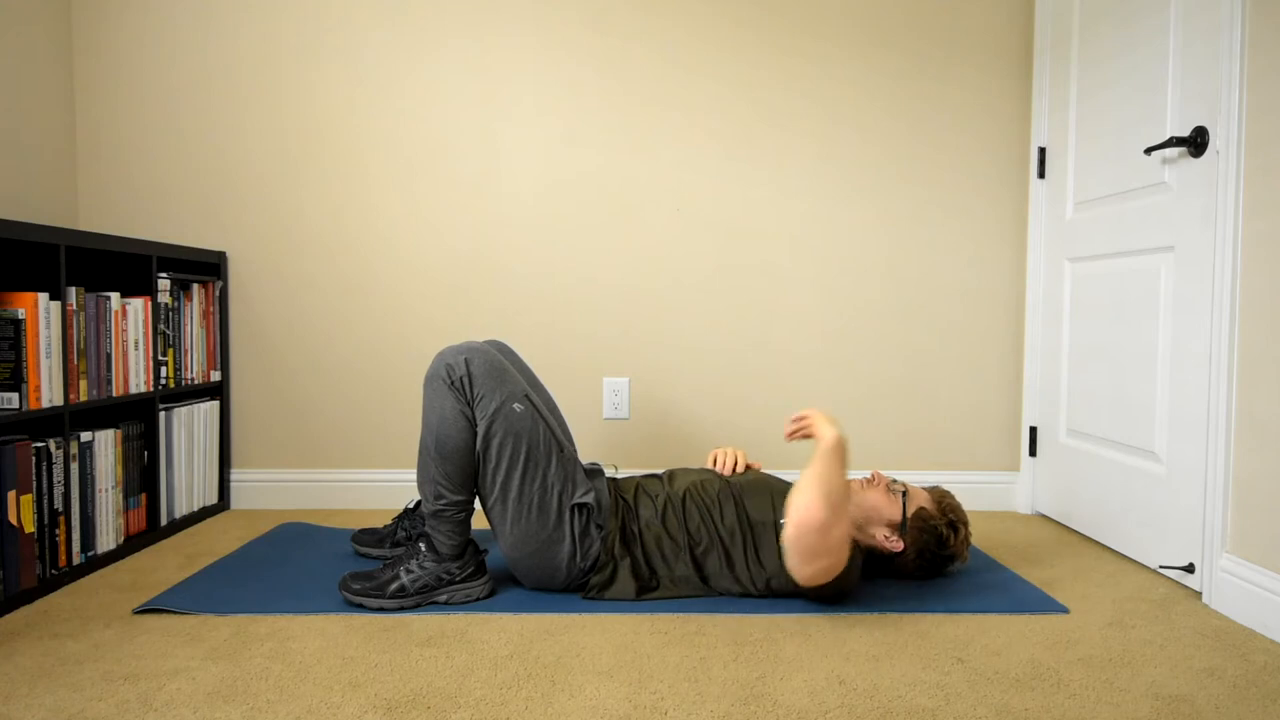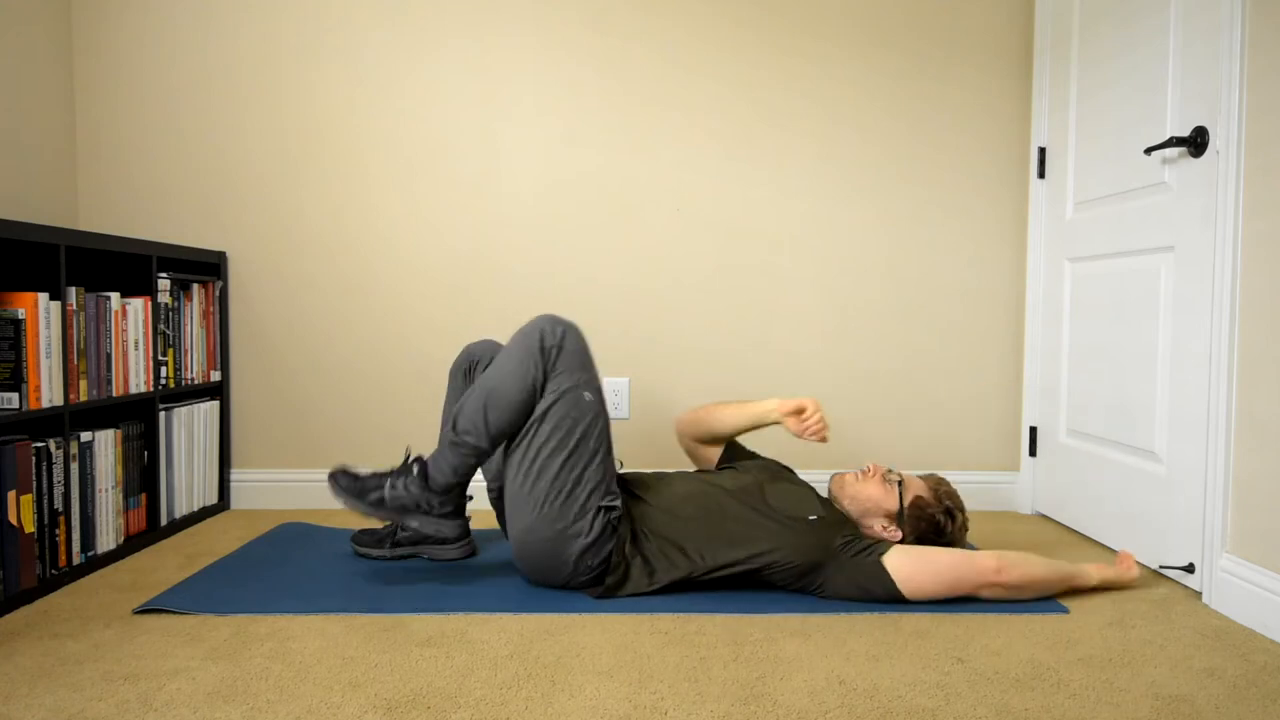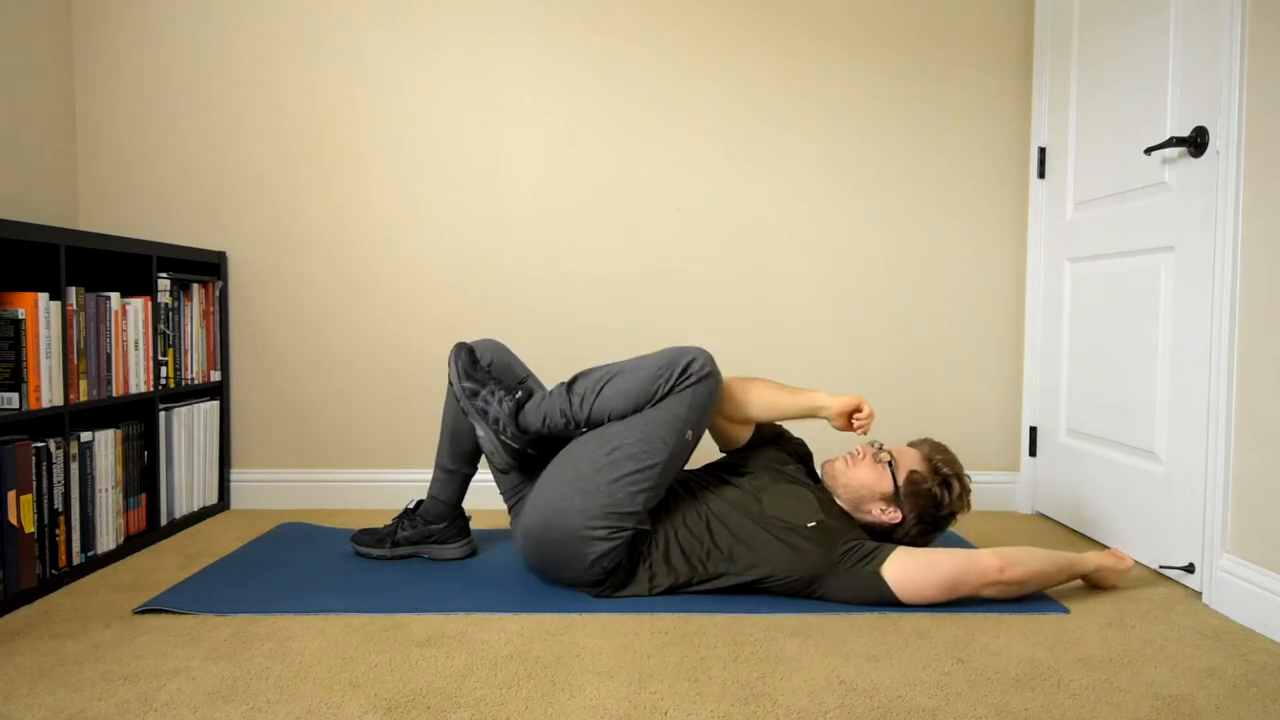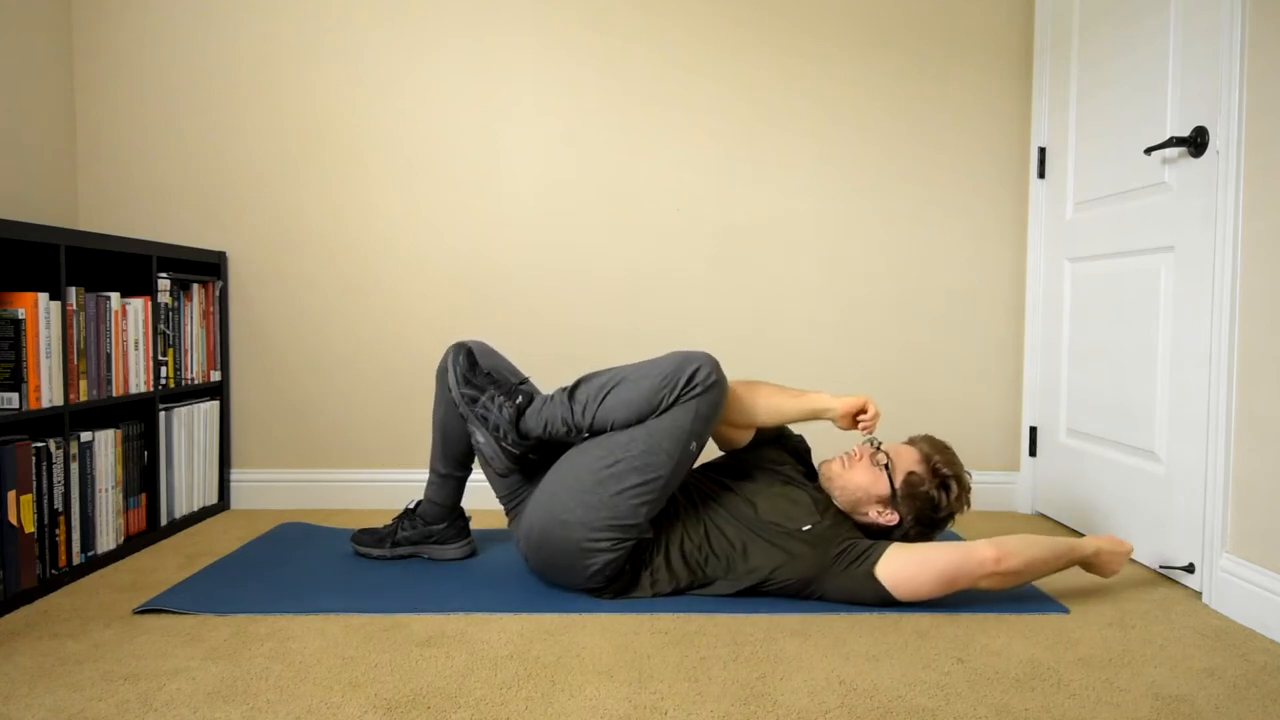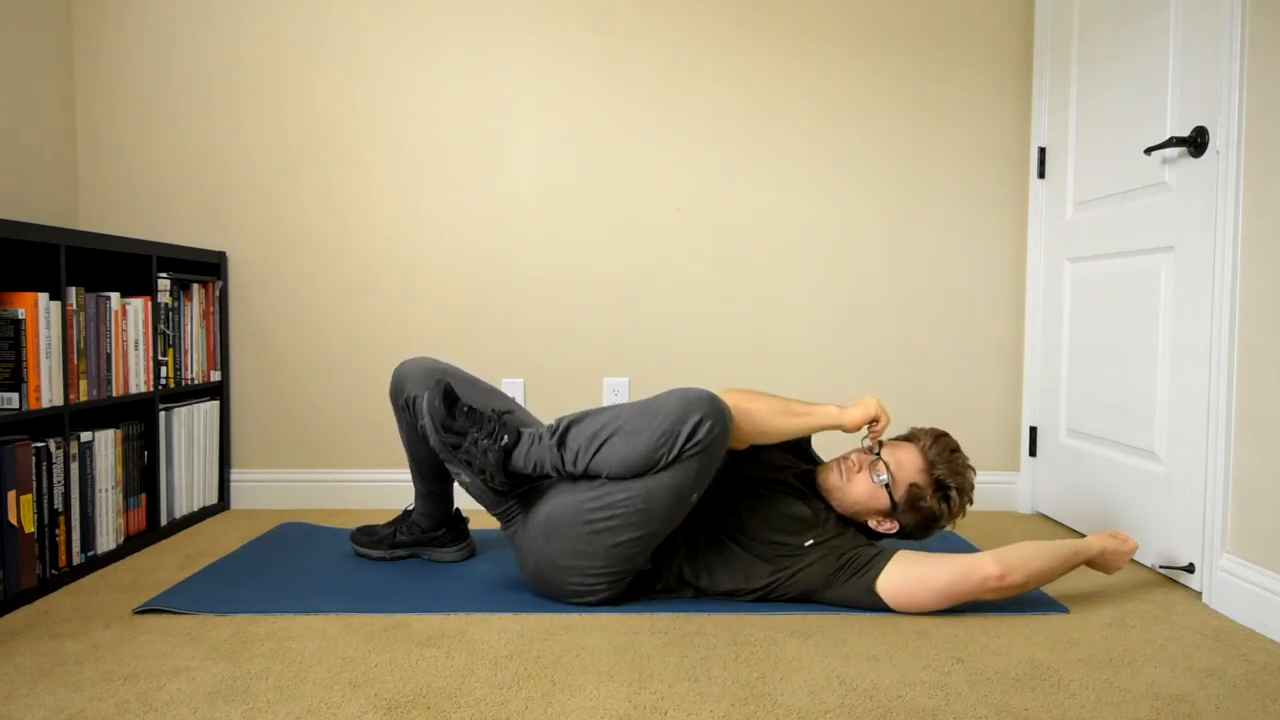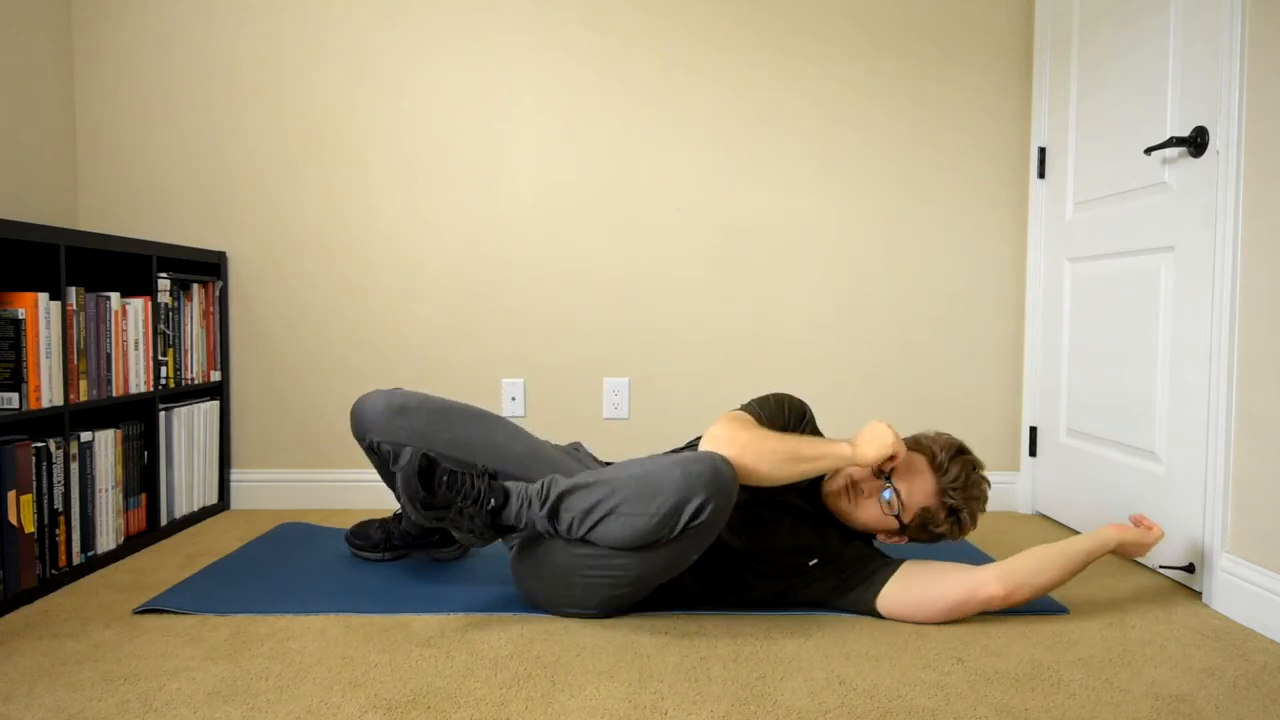
dt=0.7s
person 1, frame 1
left shoulder: (831, 559)
right shoulder: (810, 517)
left elbow: (805, 528)
left wrist: (831, 438)
right wrist: (730, 460)
left hip: (575, 542)
right hip: (600, 499)
left knee: (462, 370)
right knee: (486, 358)
left ankle: (445, 561)
right ankle: (428, 524)
person 1, frame 2
left shoulder: (845, 554)
right shoulder: (779, 484)
left elbow: (983, 571)
right elbow: (690, 427)
left wrist: (1092, 572)
right wrist: (774, 408)
left hip: (576, 546)
right hip: (562, 526)
left knee: (552, 339)
right knee: (483, 358)
left ankle: (430, 490)
right ankle: (434, 522)
person 1, frame 3
left shoulder: (844, 555)
right shoulder: (786, 464)
left elbow: (991, 570)
right elbow: (725, 402)
right wrist: (823, 403)
left hip: (581, 540)
right hip: (552, 506)
left knee: (690, 366)
right knee: (483, 355)
left ankle: (523, 418)
right ankle: (439, 522)
person 1, frame 4
left shoulder: (842, 554)
right shoulder: (785, 458)
left elbow: (986, 560)
right elbow: (724, 409)
right wrist: (827, 404)
left hip: (578, 544)
right hip: (551, 507)
left knee: (696, 371)
right knee: (465, 357)
left ankle: (521, 418)
right ankle: (437, 524)
person 1, frame 5
left shoulder: (844, 556)
right shoulder: (790, 450)
left elbow: (987, 572)
right elbow: (729, 410)
right wrist: (839, 415)
left hip: (573, 564)
right hip: (551, 504)
left knee: (693, 414)
right knee: (420, 380)
left ankle: (507, 454)
right ankle: (434, 528)
person 1, frame 6
left shoulder: (846, 565)
right shoulder: (789, 419)
left elbow: (993, 584)
right elbow: (721, 443)
right wrist: (849, 450)
left hip: (572, 577)
right hip: (575, 486)
left knee: (701, 483)
right knee: (379, 415)
left ankle: (493, 510)
right ankle: (430, 528)
